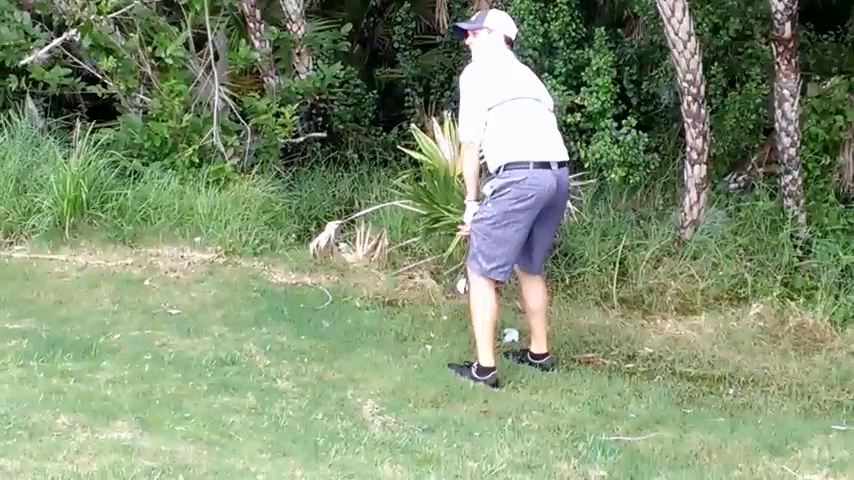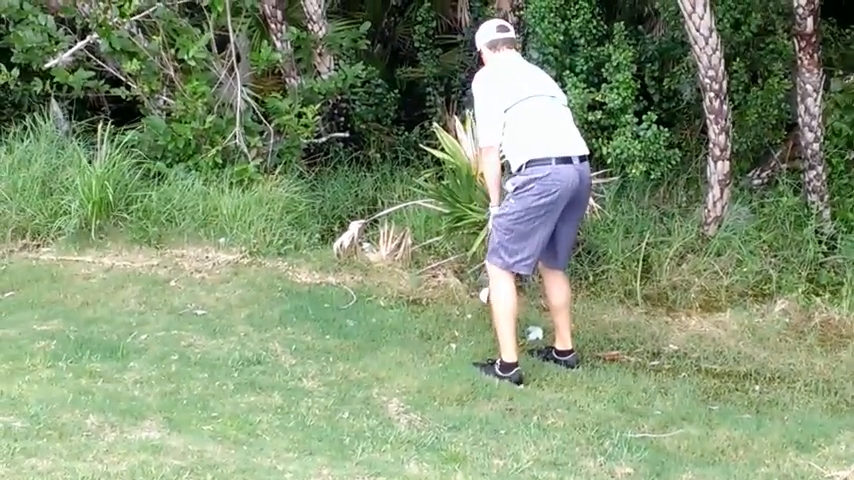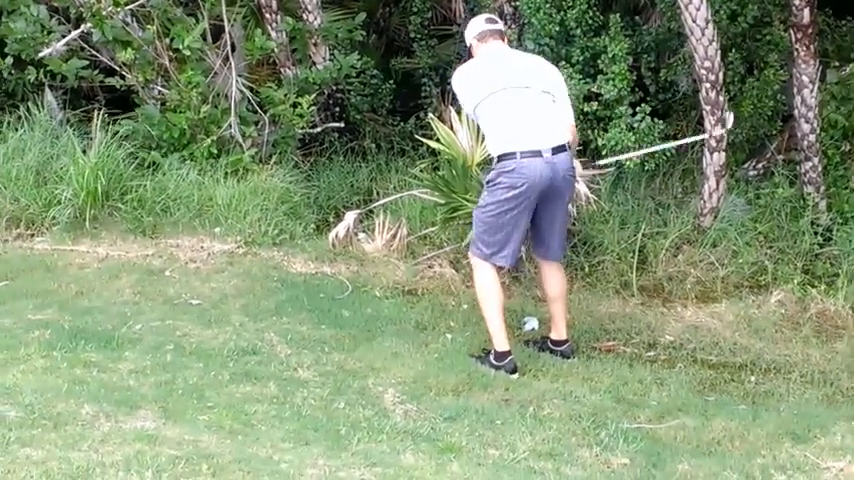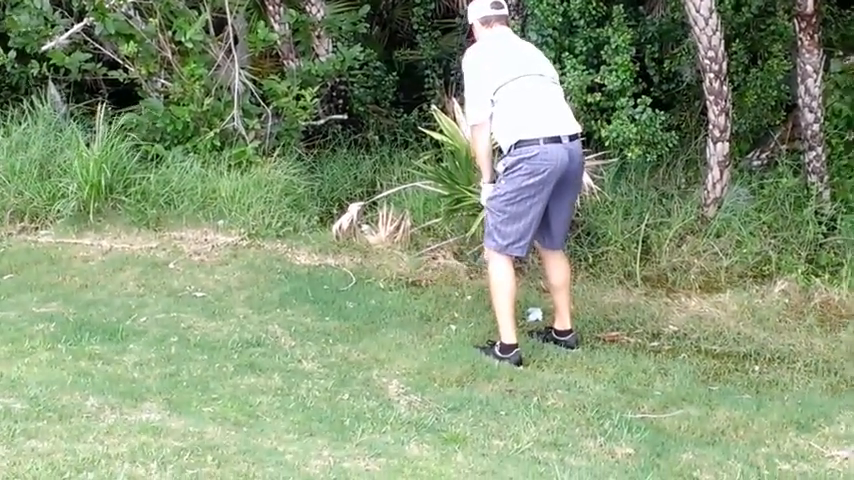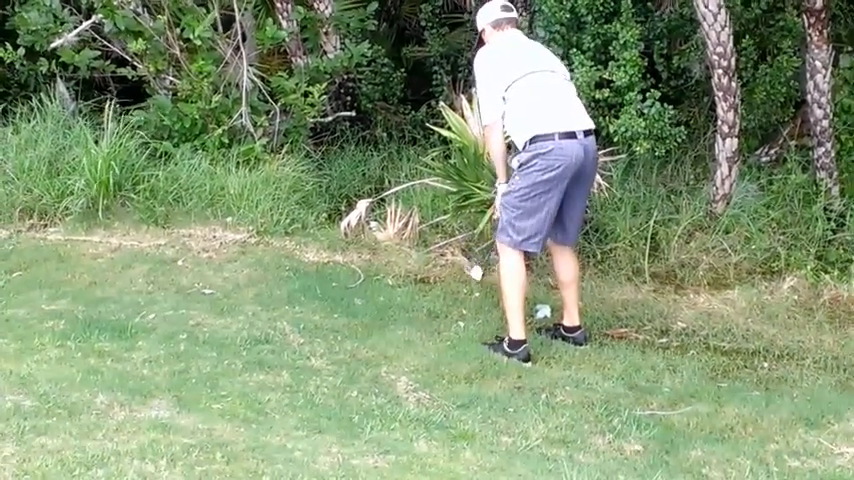
dt=1s
person 1, frame 1
left shoulder: (478, 71)
right shoulder: (527, 75)
left elbow: (470, 141)
left wrist: (471, 202)
left hip: (520, 176)
right hip: (558, 173)
left knee: (481, 272)
right knee: (529, 268)
left ankle: (485, 368)
right ankle: (539, 352)
person 1, frame 2
left shoulder: (488, 76)
right shoulder: (540, 75)
left elbow: (489, 147)
left wrist: (495, 205)
left hip: (542, 172)
right hip: (579, 169)
left knee: (499, 266)
right knee: (552, 264)
left ankle: (507, 364)
right ankle: (564, 349)
person 1, frame 3
left shoulder: (465, 74)
right shoulder: (541, 64)
right elbow: (570, 130)
left hip: (517, 165)
right hip: (559, 161)
left knee: (482, 259)
right knee: (549, 255)
left ankle: (501, 353)
right ankle: (559, 339)
person 1, frame 4
left shoulder: (477, 53)
right shoulder: (531, 50)
left elbow: (479, 125)
left wrist: (487, 181)
left hip: (532, 152)
right hip: (570, 147)
left knee: (498, 250)
right knee: (552, 245)
left ankle: (507, 346)
right ankle: (563, 329)
person 1, frame 5
left shoulder: (488, 55)
right shoulder: (541, 50)
left elbow: (493, 126)
left wrist: (503, 184)
left hip: (548, 147)
right hip: (586, 142)
left knee: (509, 245)
right knee: (562, 241)
left ankle: (516, 342)
right ankle: (572, 326)
